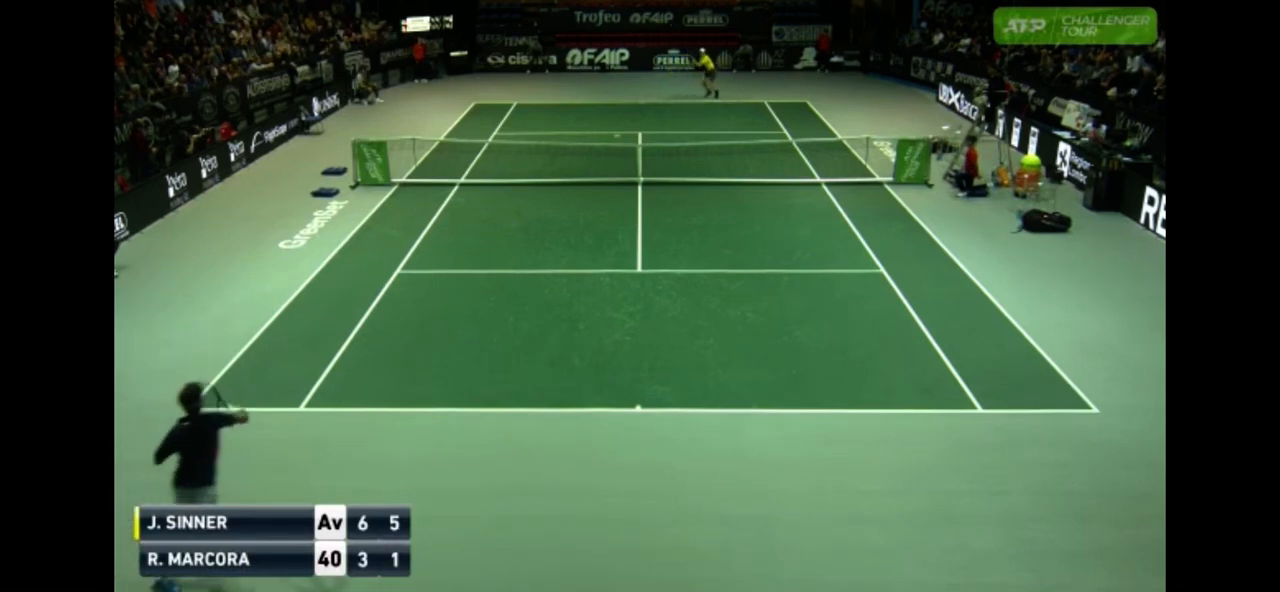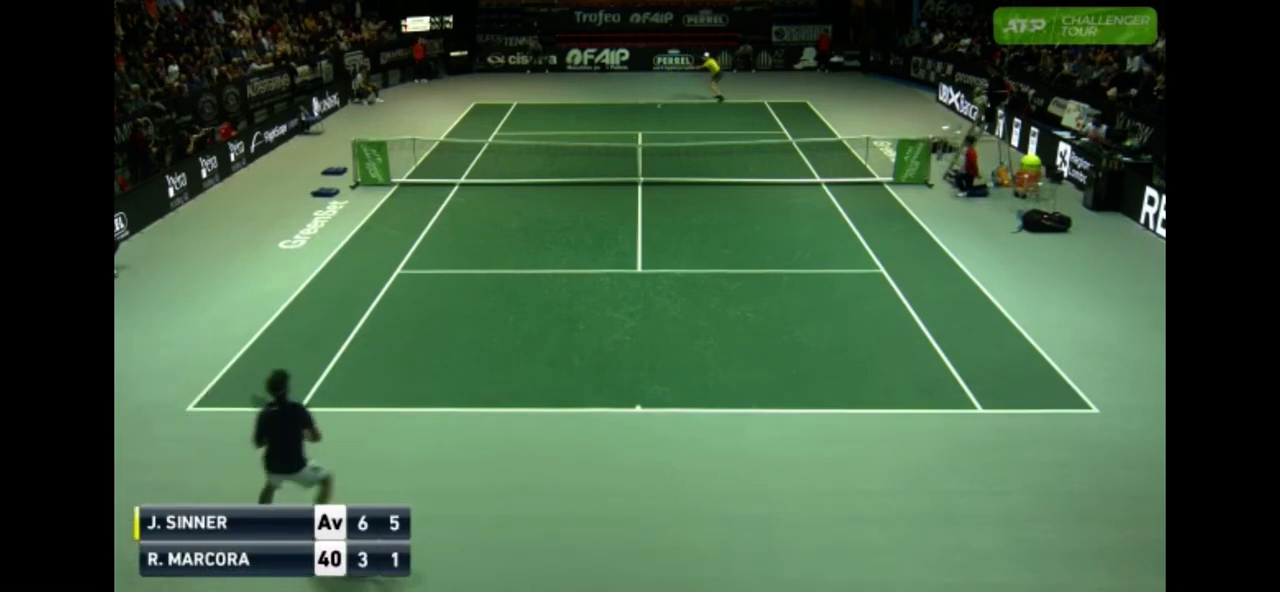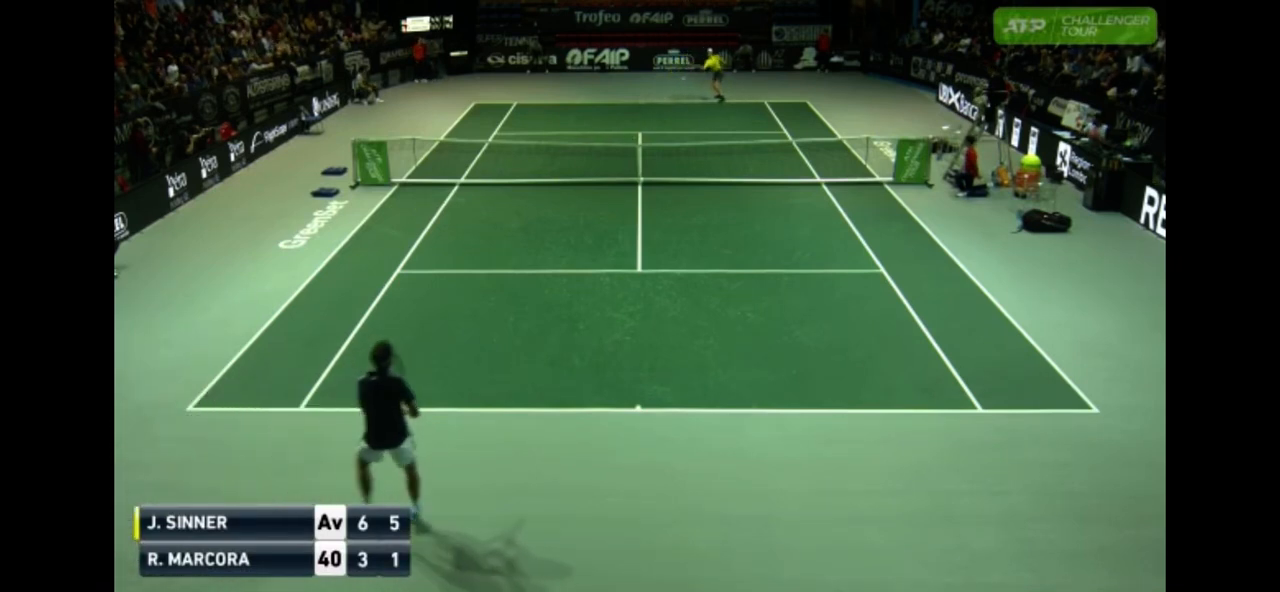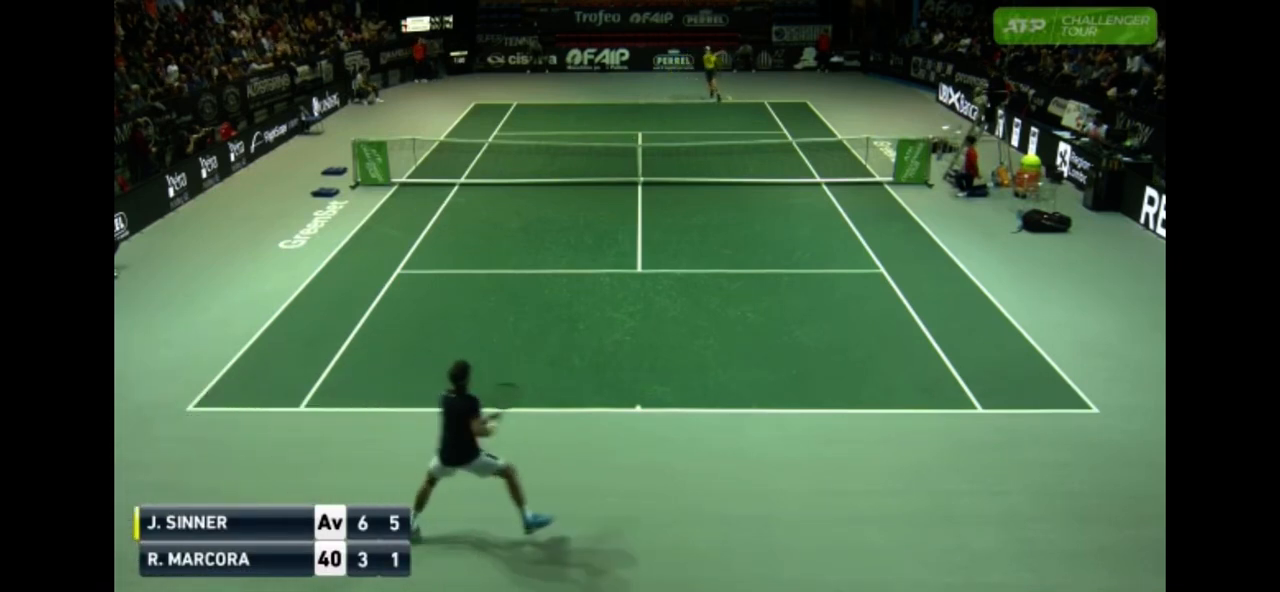
dt=0.3s
person 1, frame 1
left shoulder: (177, 430)
right shoulder: (211, 421)
left elbow: (157, 459)
right elbow: (243, 418)
right wrist: (240, 413)
left hip: (183, 485)
right hip: (201, 486)
person 1, frame 2
left shoulder: (264, 415)
right shoulder: (298, 410)
left elbow: (259, 443)
right elbow: (316, 437)
left hip: (273, 467)
right hip: (296, 467)
left knee: (270, 487)
right knee: (326, 479)
person 1, frame 3
left shoulder: (363, 383)
right shoulder: (397, 383)
right elbow: (415, 413)
left hip: (374, 439)
right hip: (397, 438)
left knee: (362, 462)
right knee: (411, 469)
right ankle: (416, 511)
person 1, frame 4
left shoulder: (446, 398)
right shoulder: (471, 401)
right elbow: (477, 430)
left wrist: (485, 419)
right wrist: (490, 429)
left hip: (446, 456)
right hip: (470, 455)
left knee: (429, 481)
right knee: (509, 472)
left ankle: (414, 522)
right ankle: (527, 518)
